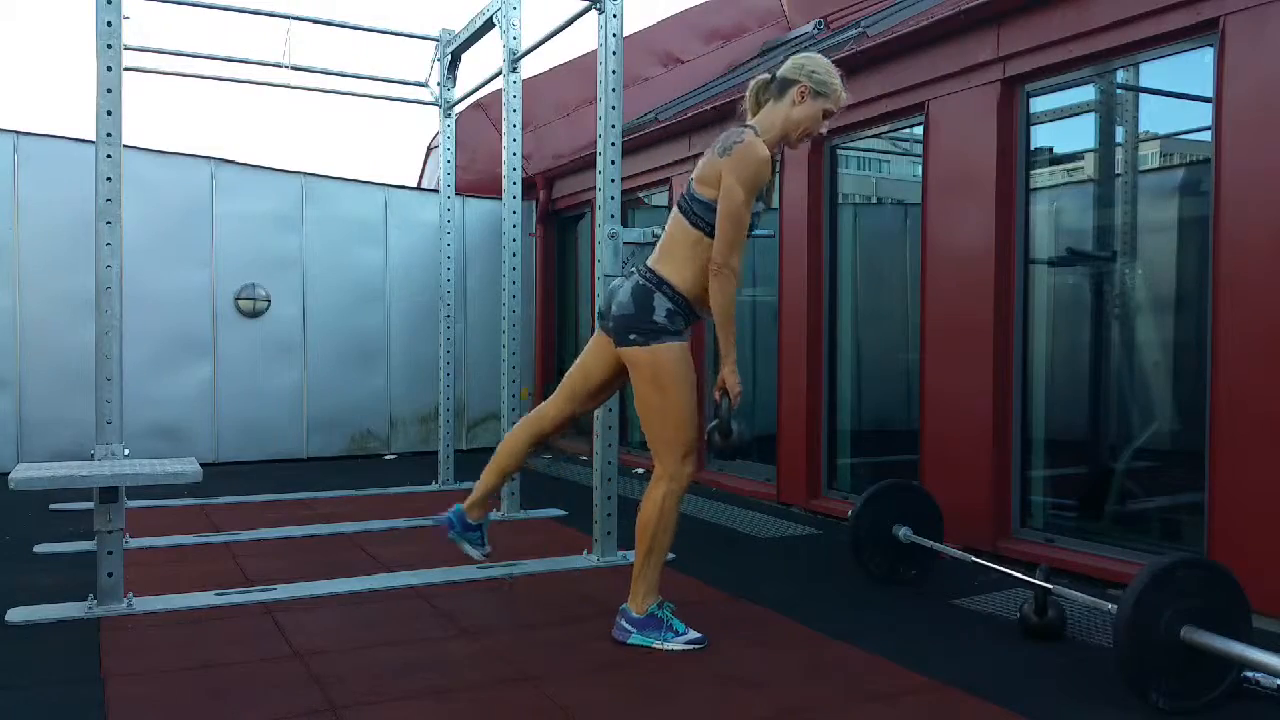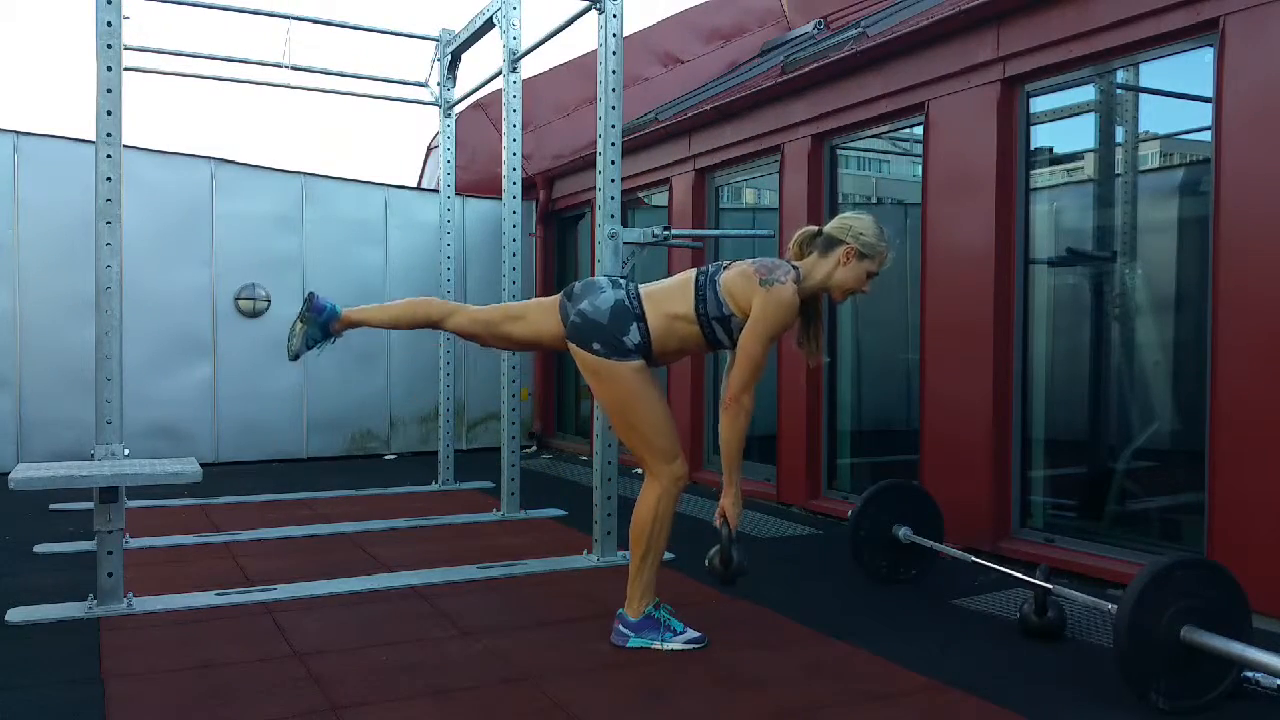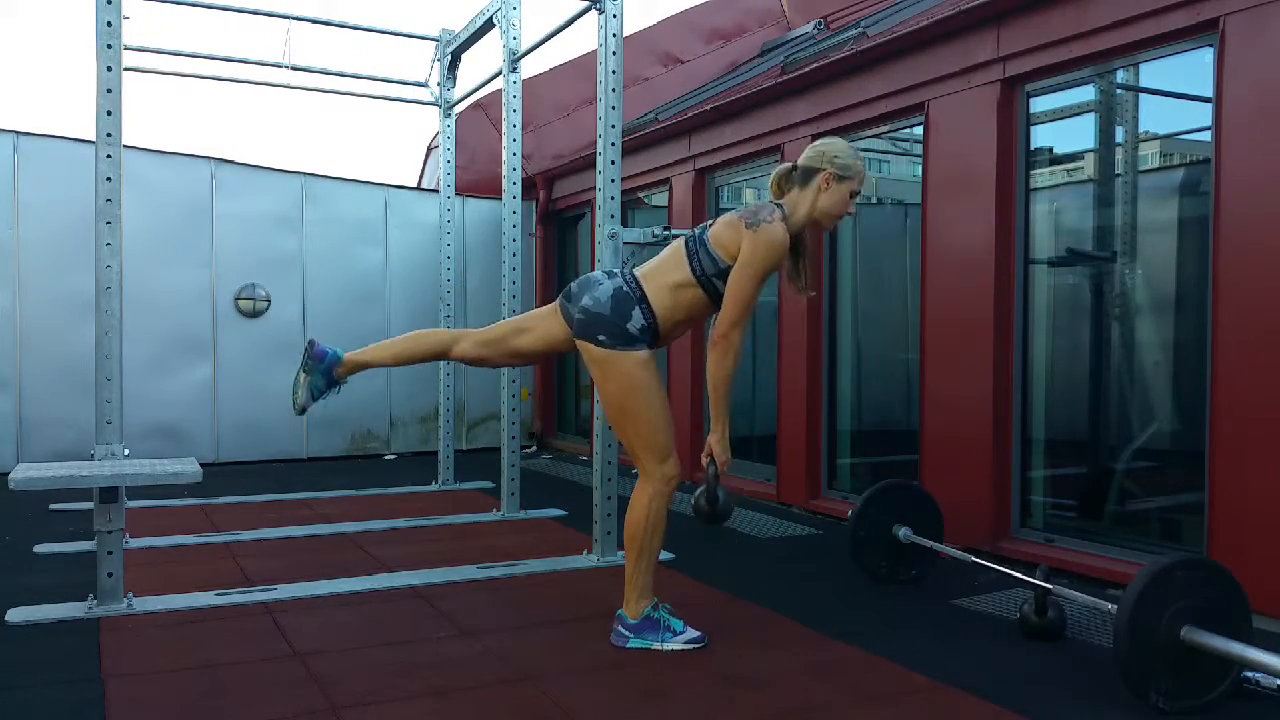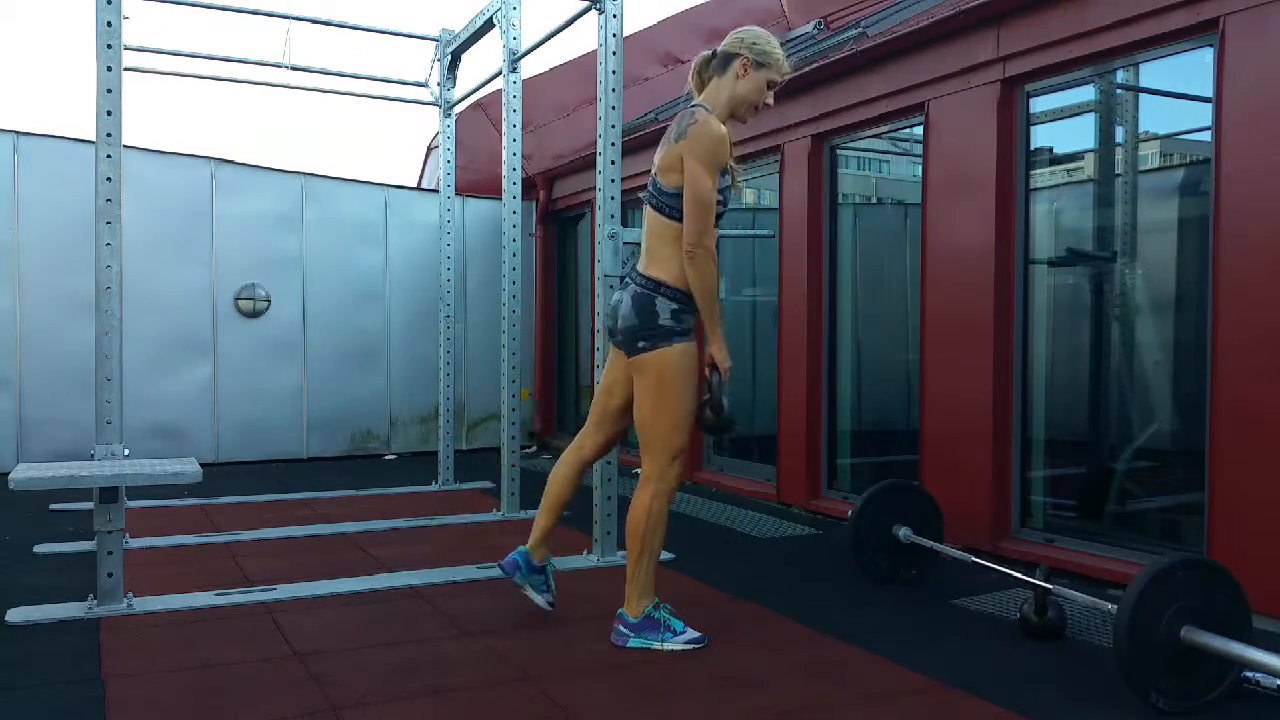
dt=1s
person 1, frame 1
left shoulder: (739, 145)
right shoulder: (753, 151)
right elbow: (722, 267)
left wrist: (722, 356)
right wrist: (729, 362)
left hip: (636, 299)
right hip: (655, 311)
left knee: (555, 410)
right knee: (675, 468)
left ankle: (470, 512)
right ankle: (640, 614)
person 1, frame 2
left shoulder: (780, 278)
right shoulder: (783, 292)
left elbow: (732, 393)
right elbow: (737, 398)
left wrist: (729, 479)
right wrist: (731, 488)
left hip: (599, 304)
right hip: (611, 329)
left knee: (458, 317)
right knee: (668, 472)
left ankle: (331, 318)
right ankle: (636, 616)
person 1, frame 3
left shoulder: (766, 223)
right shoulder: (772, 233)
left elbow: (718, 328)
right elbow: (725, 337)
right wrist: (719, 429)
left hip: (600, 299)
right hip: (616, 320)
left knee: (464, 343)
right knee: (661, 472)
left ankle: (335, 364)
right ankle: (636, 618)
person 1, frame 4
left shoulder: (690, 125)
right shoulder: (708, 130)
right elbow: (697, 248)
left wrist: (701, 330)
right wrist: (716, 337)
left hip: (639, 302)
right hip: (660, 312)
left knee: (592, 440)
right knee: (663, 472)
left ankle: (531, 555)
right ankle: (637, 617)
